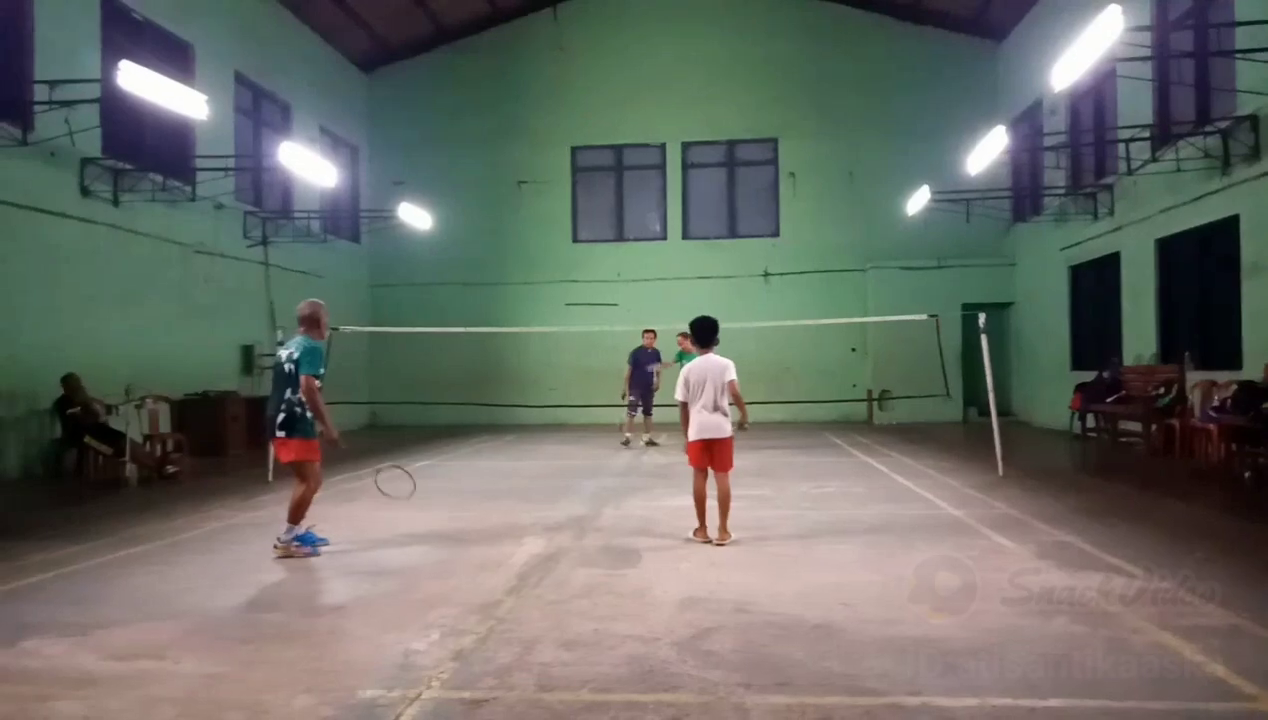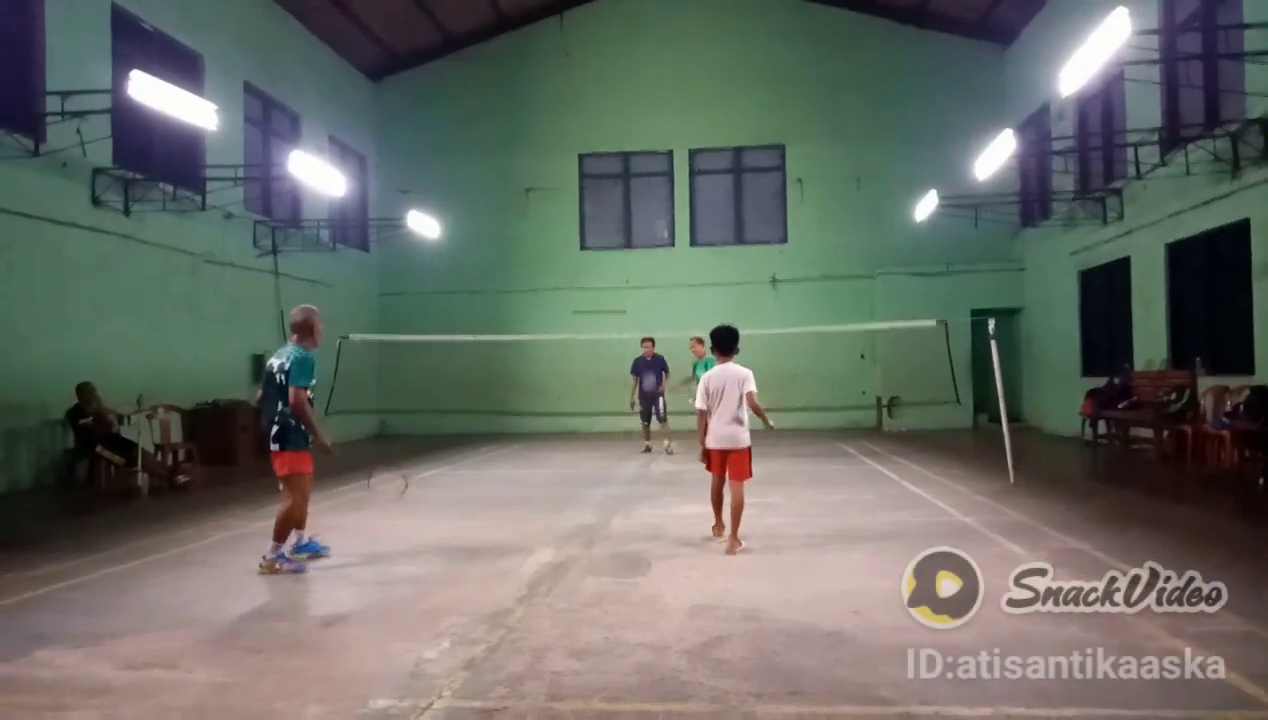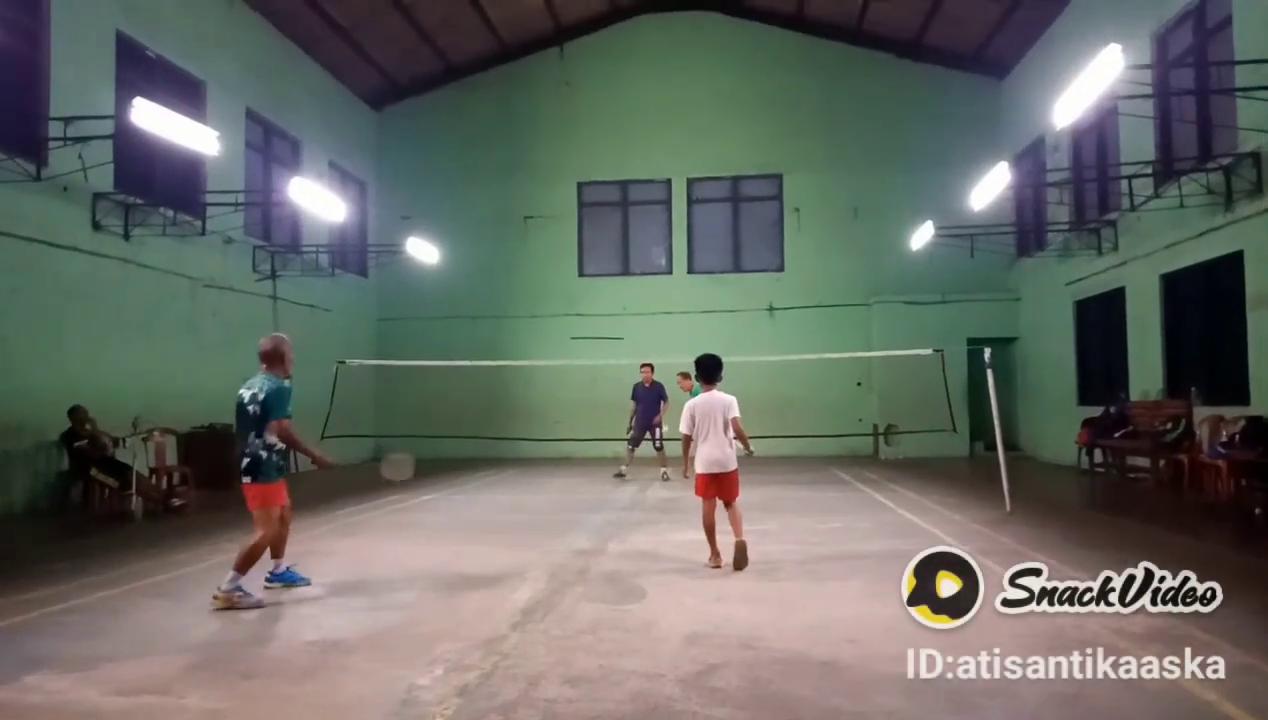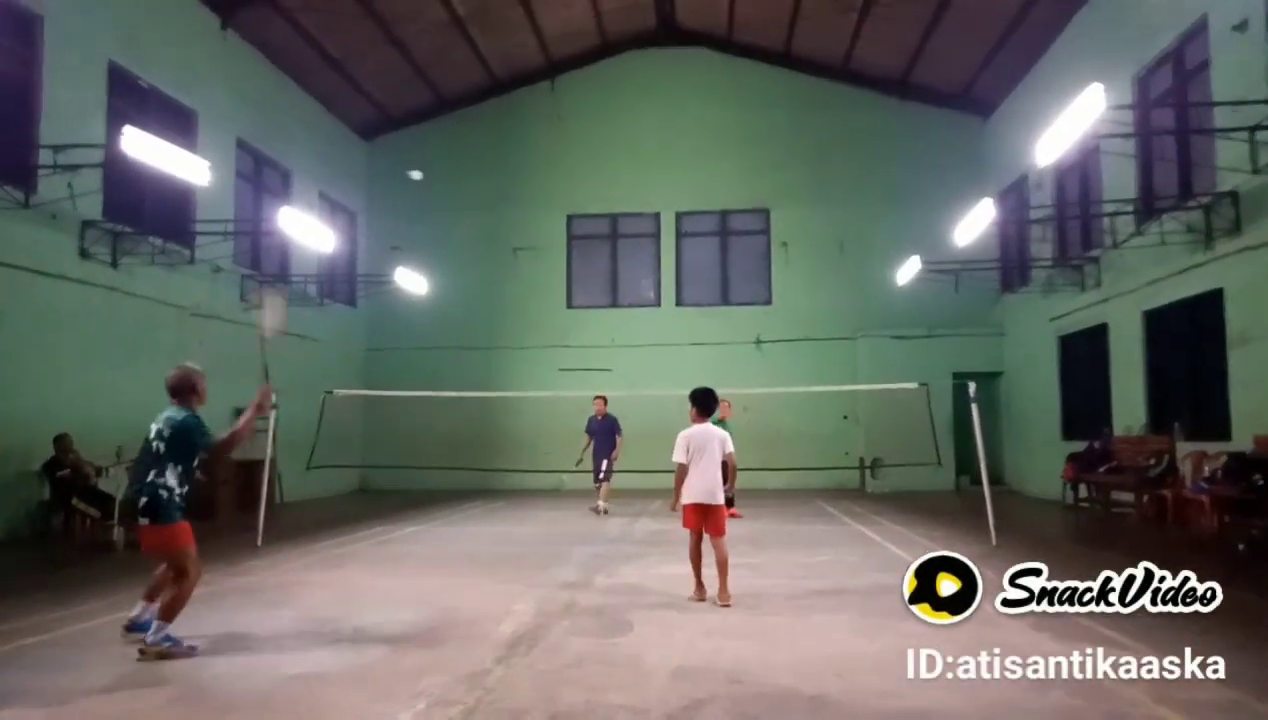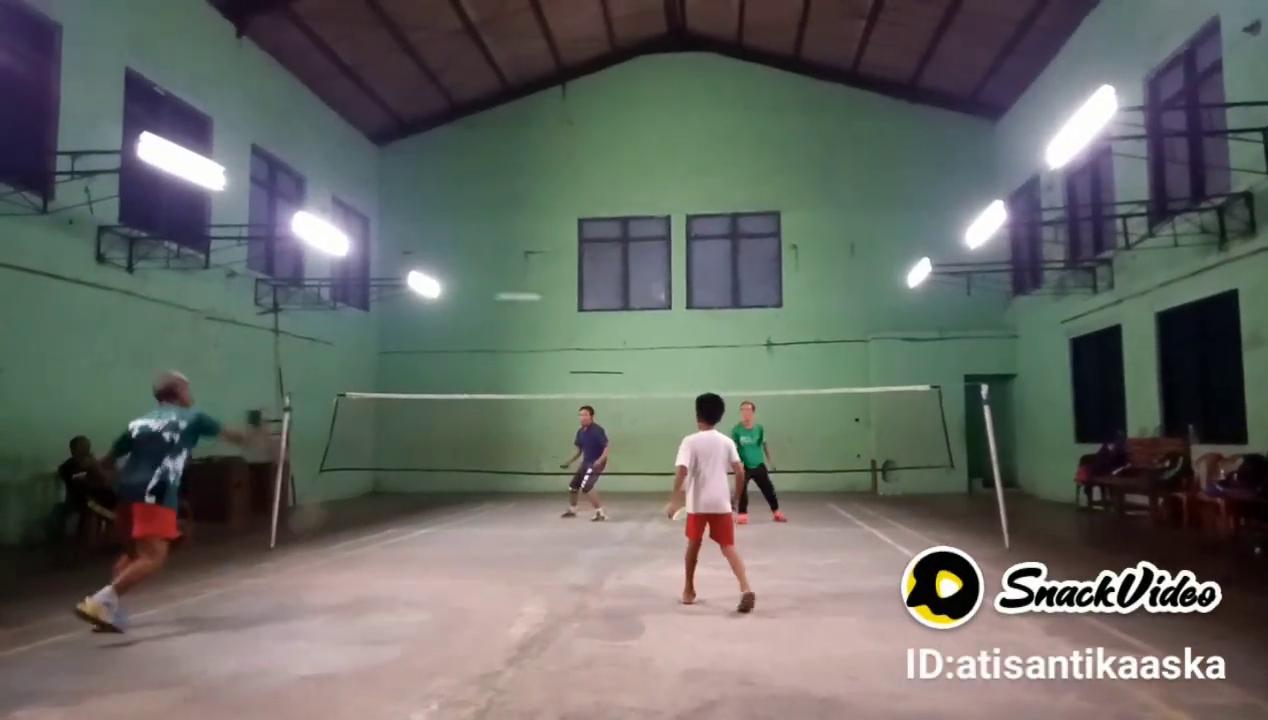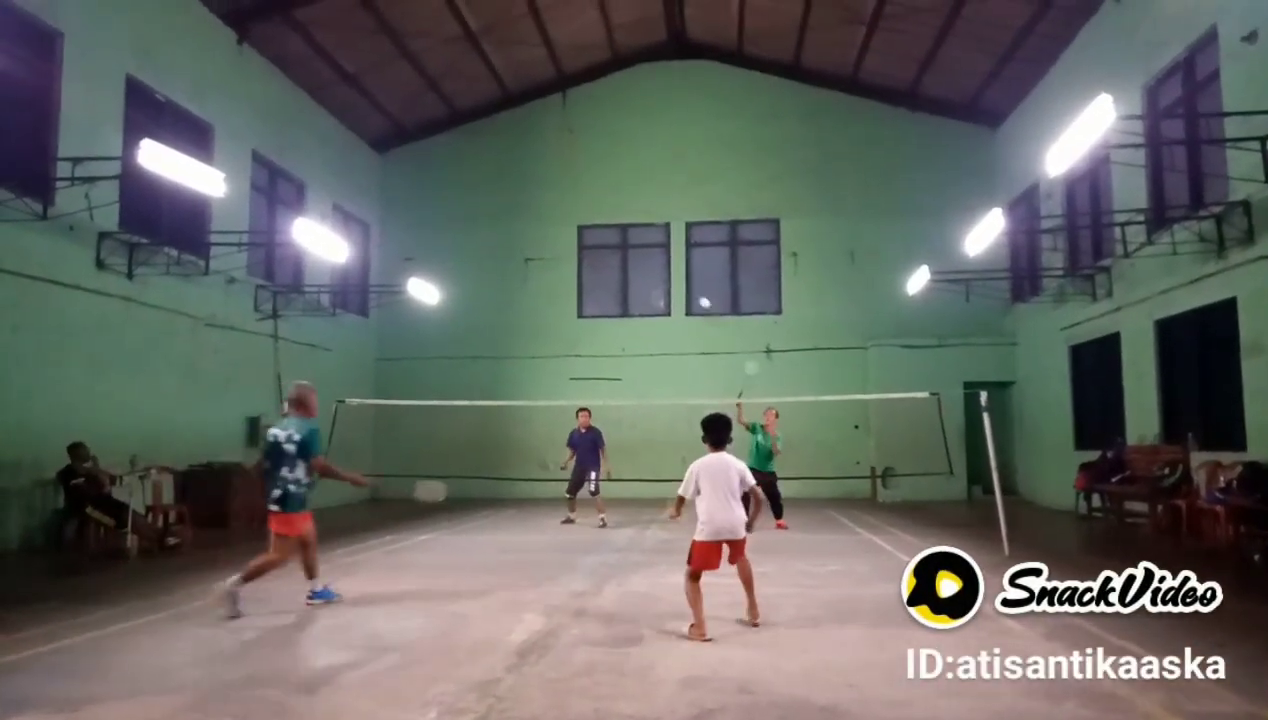
dt=0.7s
person 1, frame 1
left shoulder: (288, 348)
right shoulder: (312, 348)
right elbow: (308, 388)
right wrist: (327, 425)
left hip: (281, 422)
right hip: (296, 425)
left knee: (305, 478)
right knee: (312, 480)
left ankle: (298, 532)
right ankle: (286, 540)
person 1, frame 2
left shoulder: (279, 356)
right shoulder: (303, 357)
left elbow: (261, 397)
right elbow: (297, 401)
right wrist: (318, 435)
left hip: (277, 434)
right hip: (290, 437)
left knee: (302, 488)
right knee: (295, 495)
left ankle: (302, 540)
right ankle: (272, 557)
person 1, frame 3
left shoulder: (249, 387)
right shoulder: (278, 388)
right elbow: (282, 431)
right wrist: (314, 455)
left hip: (253, 464)
right hip: (263, 468)
left knee: (283, 515)
right knee: (266, 530)
left ankle: (279, 570)
right ankle: (229, 588)
person 1, frame 4
left shoulder: (169, 418)
right shoulder: (185, 422)
right elbow: (225, 446)
right wrist: (254, 411)
left hip: (147, 502)
right hip: (158, 507)
left knee: (176, 564)
right knee: (189, 574)
left ankle: (140, 618)
right ankle: (155, 640)
person 1, frame 5
left shoulder: (140, 422)
right shoulder: (192, 418)
left elbow: (108, 459)
right elbow: (230, 435)
left hip: (127, 489)
right hip: (155, 494)
left knee: (134, 554)
right knee: (152, 559)
left ankle: (108, 610)
right ankle: (100, 602)
person 1, frame 6
left shoulder: (275, 429)
right shoulder: (309, 430)
left elbow: (262, 465)
right elbow: (320, 466)
right wrist: (350, 478)
left hip: (279, 496)
right hip: (288, 500)
left knee: (309, 540)
right knee: (278, 555)
left ankle: (317, 590)
right ankle: (234, 585)
person 2, frame 1
left shoulder: (688, 369)
right shoulder: (726, 364)
left elbow: (683, 407)
right elbow: (734, 392)
left wrist: (686, 435)
right wrist: (744, 416)
left hip: (698, 430)
right hip: (721, 429)
left knee: (700, 478)
right knee: (722, 478)
left ankle: (702, 530)
right ankle: (723, 531)
person 2, frame 2
left shoulder: (707, 378)
right shoulder: (744, 374)
left elbow: (702, 414)
right elbow: (752, 403)
left wrist: (702, 445)
right wrist: (767, 421)
left hip: (715, 439)
right hip: (738, 438)
left knee: (717, 483)
right knee: (737, 487)
left ankle: (719, 526)
right ankle: (733, 538)
person 2, frame 3
left shoulder: (692, 405)
right shoulder: (729, 400)
left elbow: (686, 438)
right elbow: (737, 429)
left wrist: (686, 463)
right wrist: (747, 447)
left hip: (704, 463)
right hip: (727, 461)
left knee: (708, 508)
right knee: (731, 504)
left ankle: (714, 554)
right ankle: (739, 538)
person 2, frame 4
left shoulder: (686, 435)
right shoulder: (722, 434)
left elbow: (681, 469)
right elbow: (732, 464)
left wrist: (676, 496)
right wrist: (730, 485)
left hip: (692, 495)
right hip: (715, 495)
left knee: (695, 540)
right knee: (718, 542)
left ankle: (699, 587)
right ankle: (723, 591)
person 2, frame 5
left shoulder: (690, 441)
right shoulder: (727, 442)
left elbow: (682, 470)
right elbow: (740, 472)
left wrist: (675, 500)
right wrist: (735, 496)
left hip: (697, 503)
right hip: (721, 503)
left knee: (693, 546)
right knee: (729, 548)
left ankle: (689, 591)
right ankle: (745, 587)
person 2, frame 6
left shoulder: (698, 466)
right shoulder: (738, 465)
left elbow: (682, 496)
right elbow: (757, 497)
left wrist: (676, 511)
right wrist: (751, 520)
left hip: (708, 528)
right hip: (736, 525)
left knee: (692, 576)
right knee: (741, 560)
left ankle: (699, 626)
right ankle: (753, 611)
